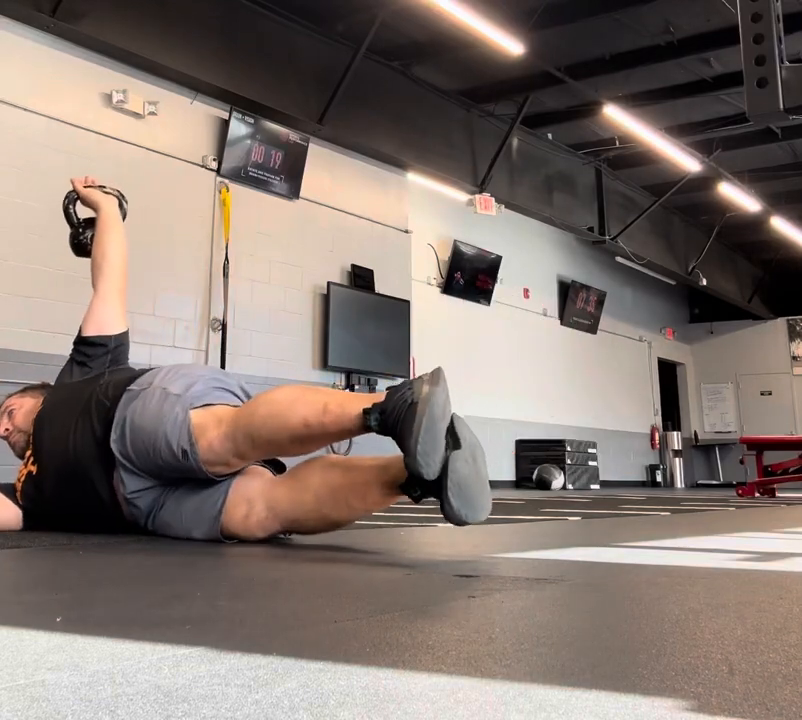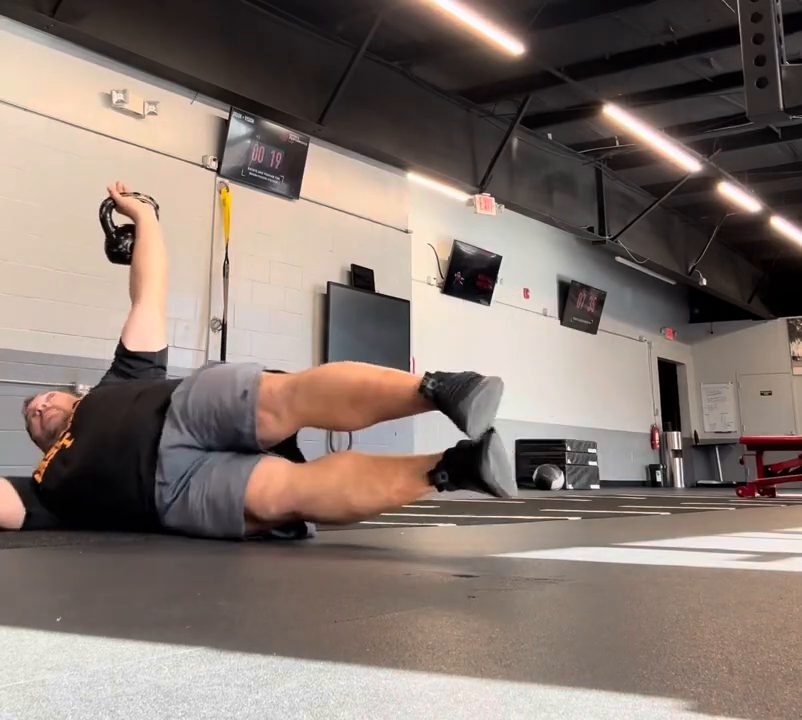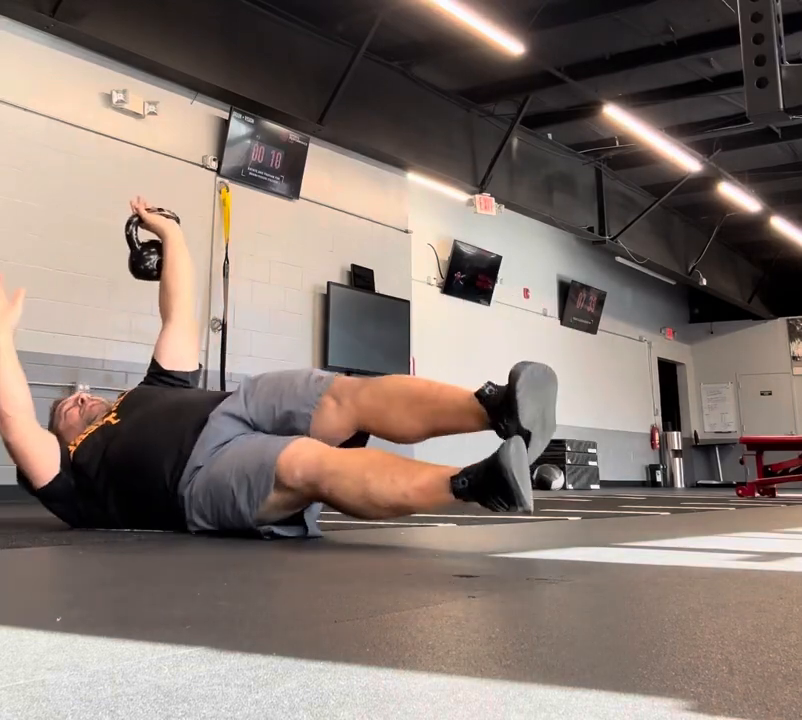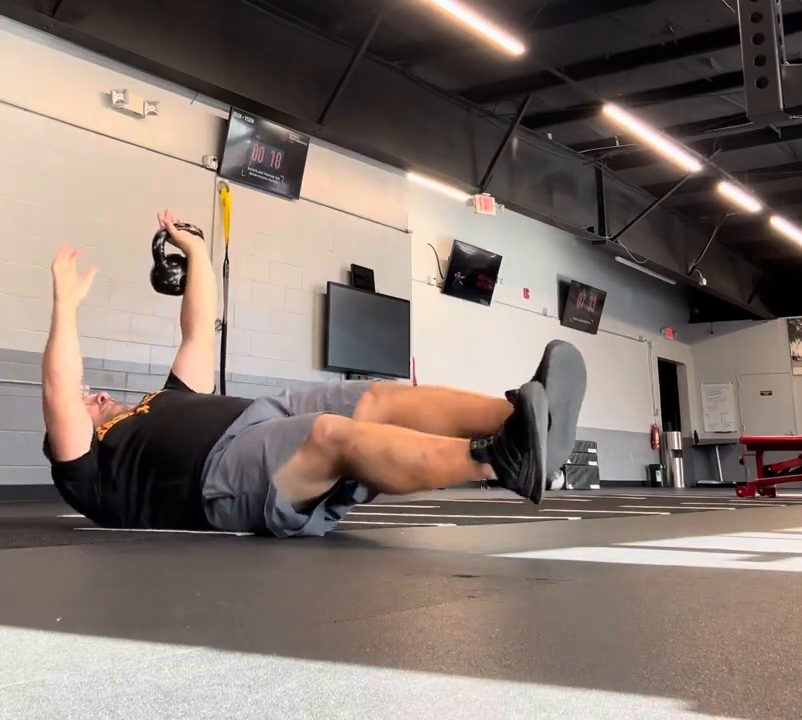
dt=0.5s
person 1, frame 1
left shoulder: (82, 376)
left elbow: (109, 286)
left wrist: (106, 209)
right hip: (156, 497)
left knee: (223, 441)
right knee: (260, 511)
right ankle: (423, 473)
person 1, frame 2
left shoulder: (122, 383)
right shoulder: (54, 486)
left elbow: (148, 300)
left wrist: (144, 217)
right hip: (178, 487)
left knee: (283, 398)
right knee: (283, 489)
left ankle: (437, 390)
right ankle: (452, 467)
person 1, frame 3
left shoulder: (155, 393)
right shoulder: (75, 475)
left elbow: (179, 321)
left wrist: (170, 233)
right hip: (204, 474)
left knee: (351, 396)
right knee: (307, 464)
left ankle: (495, 407)
right ankle: (476, 482)
person 1, frame 4
left shoulder: (168, 404)
right shoulder: (91, 473)
left elbow: (198, 336)
right elbow: (60, 393)
left wrist: (195, 251)
right wrist: (65, 304)
right hip: (225, 472)
left knee: (386, 399)
right knee: (335, 434)
left ankle: (522, 416)
right ankle: (500, 457)
